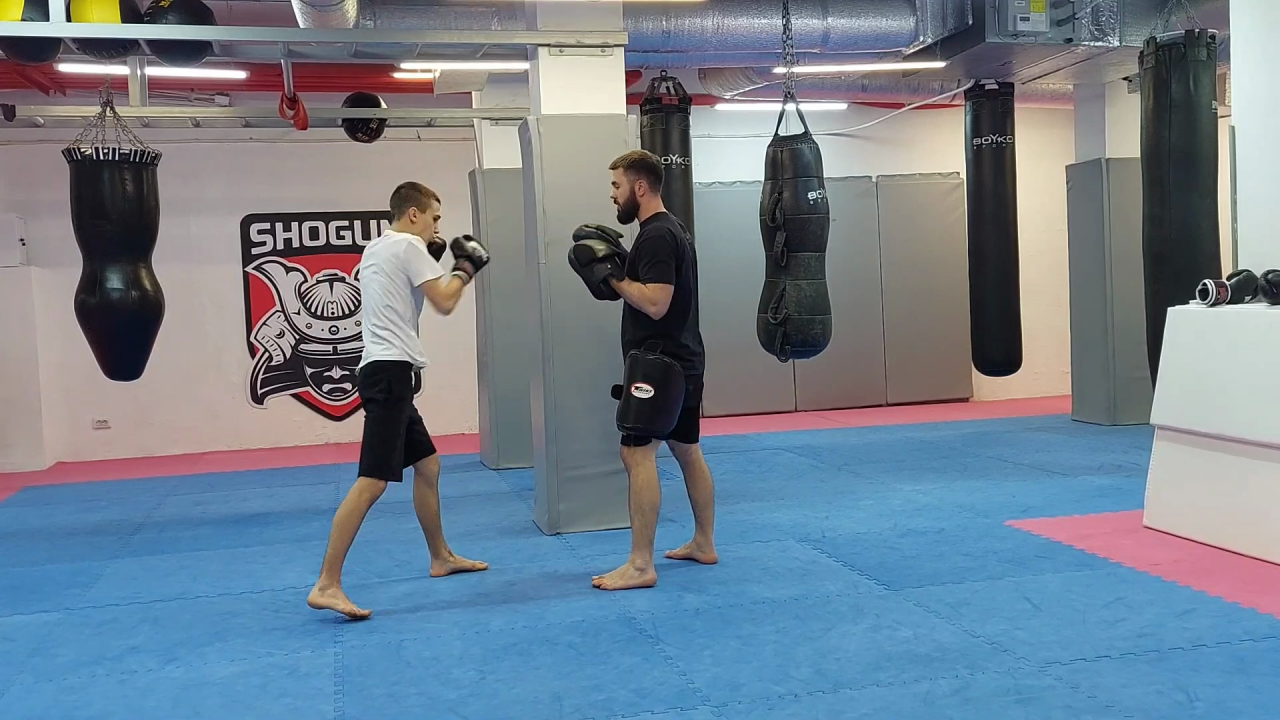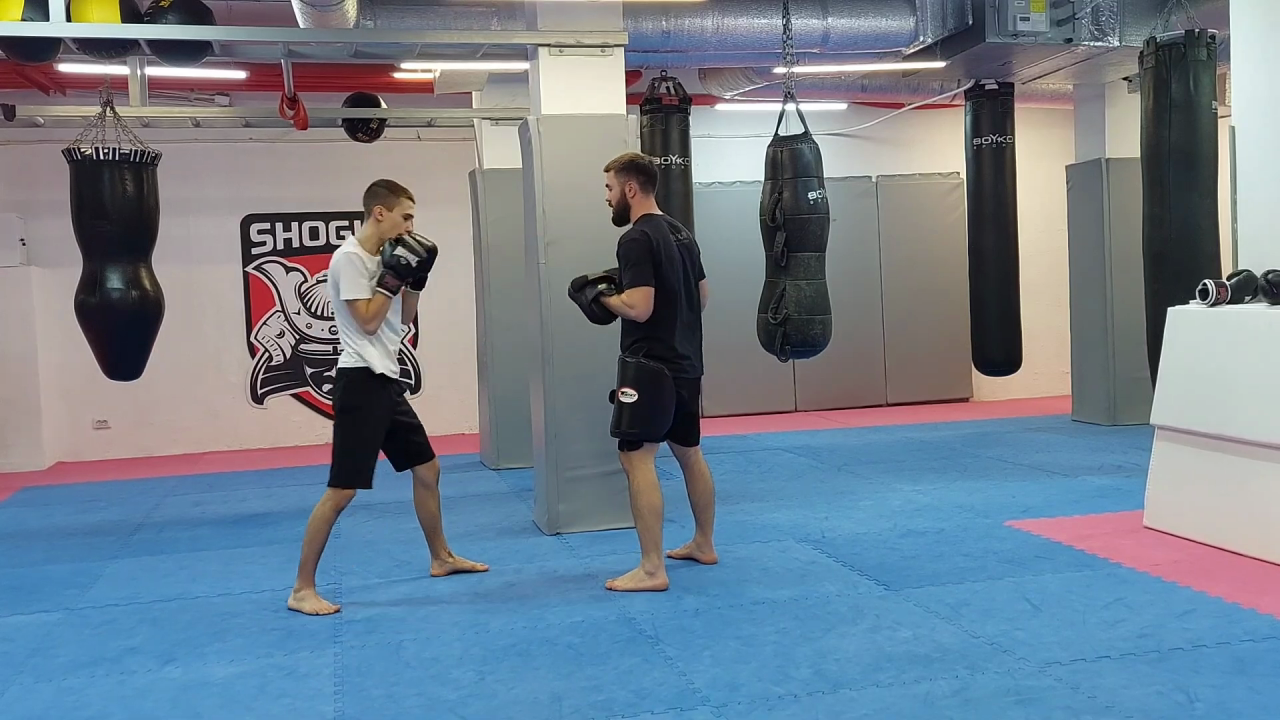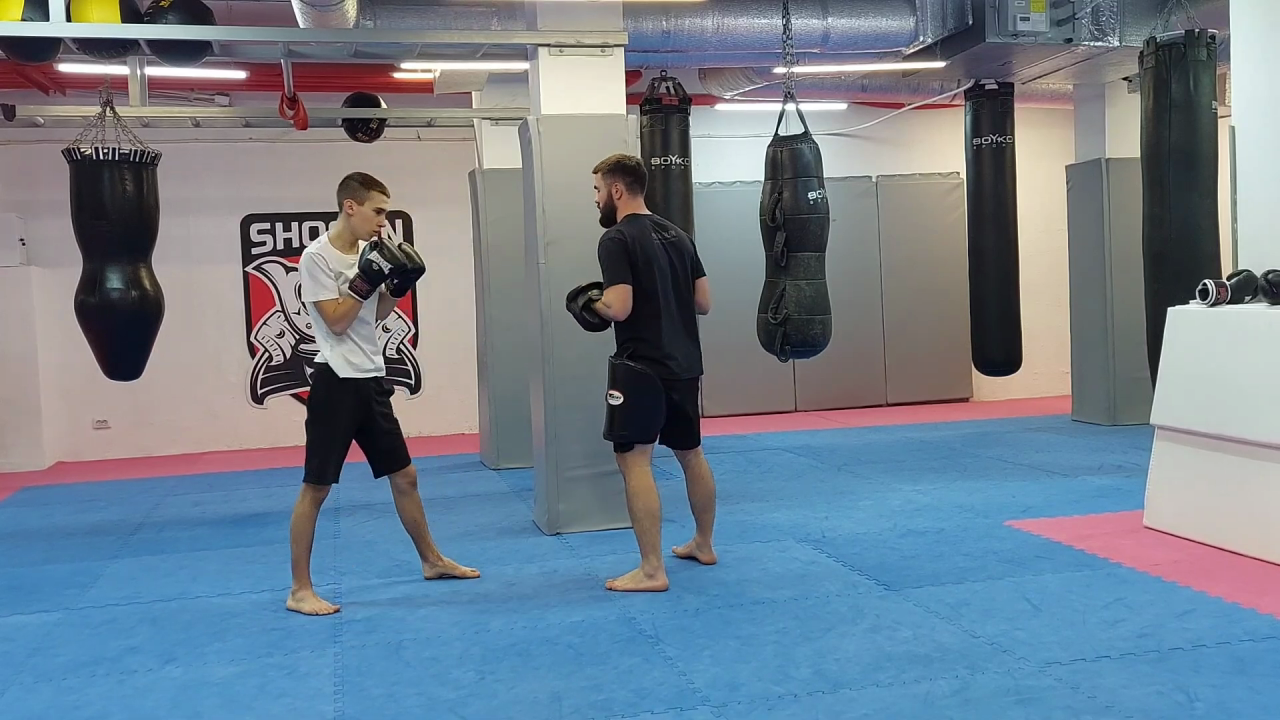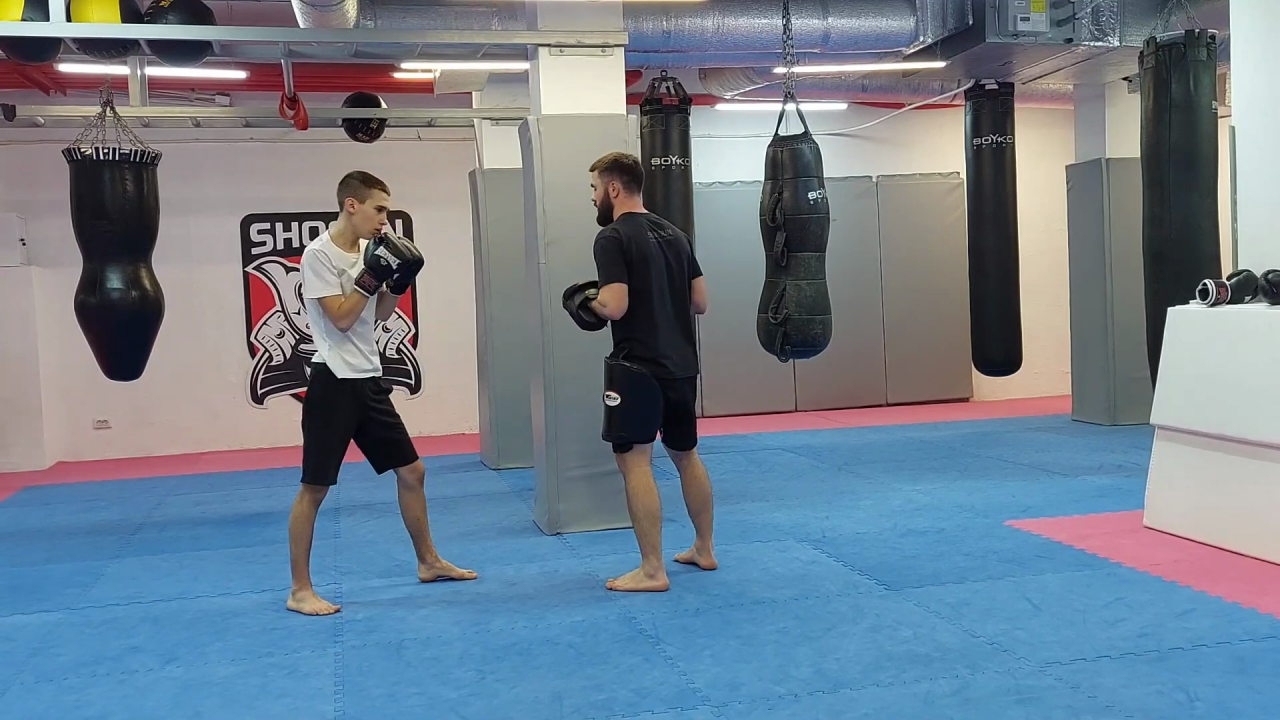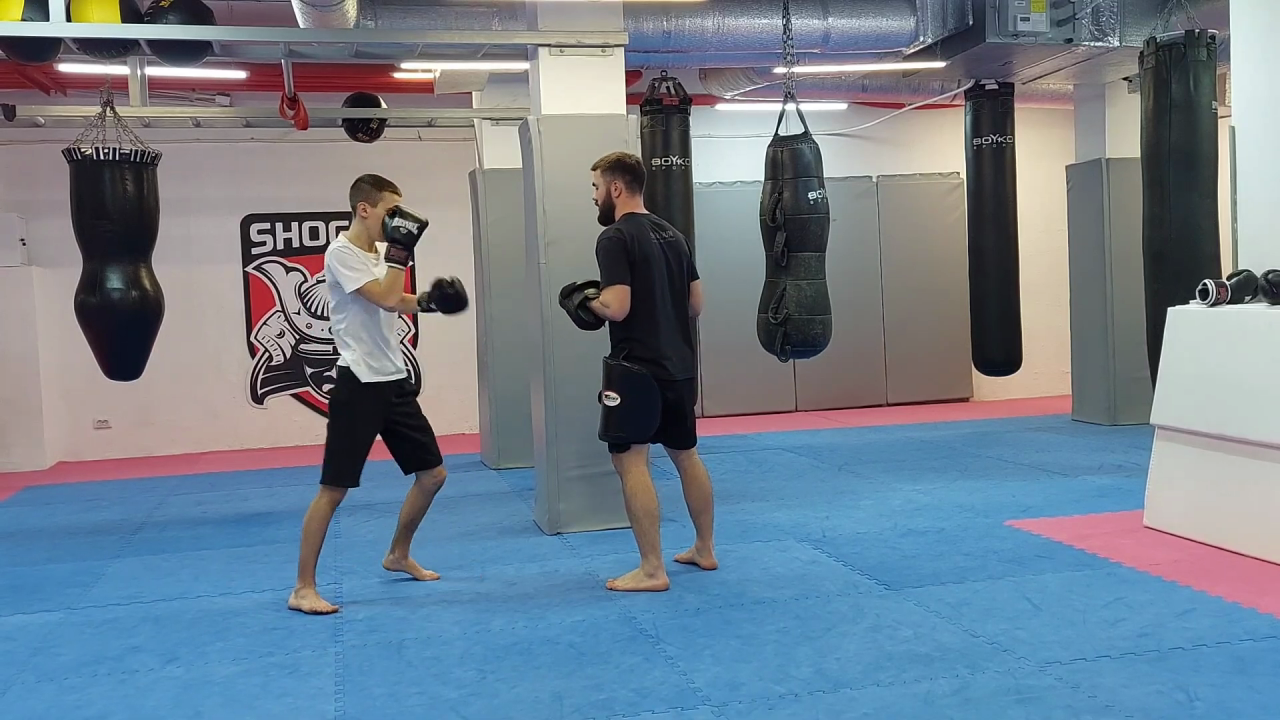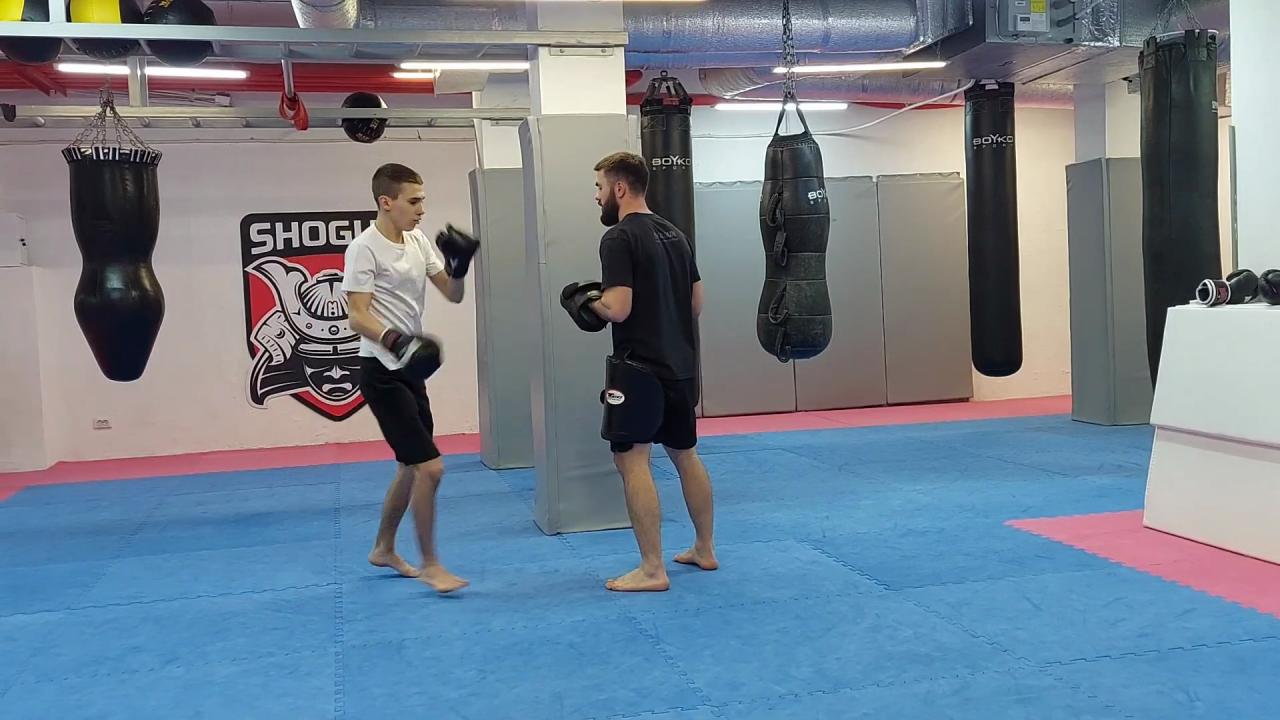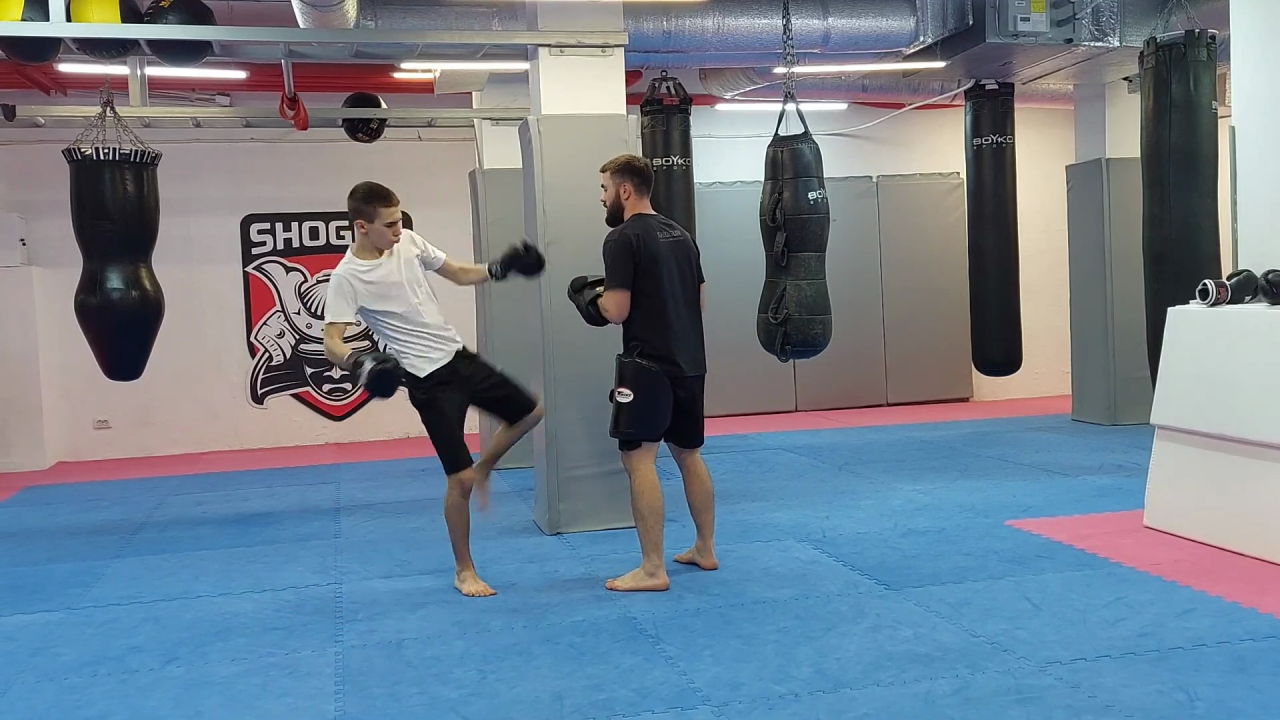
dt=0.2s
person 1, frame 1
left shoulder: (658, 235)
right shoulder: (662, 230)
left elbow: (655, 303)
left wrist: (612, 275)
right wrist: (612, 268)
left hip: (662, 363)
right hip: (678, 361)
left knee: (637, 454)
right knee: (687, 450)
left ankle: (640, 564)
right ankle: (703, 543)
person 1, frame 2
left shoulder: (637, 238)
right shoulder: (680, 234)
left elbow: (639, 308)
right elbow: (700, 298)
left wrist: (603, 296)
left hip: (652, 366)
right hip: (683, 363)
left knee: (637, 458)
right knee: (689, 452)
left ankle: (652, 569)
right ankle: (703, 543)
person 1, frame 3
left shoulder: (617, 239)
right shoulder: (677, 235)
left elbow: (620, 308)
right elbow: (703, 302)
left wrist: (591, 303)
left hip: (643, 368)
right hip: (683, 366)
left knee: (633, 461)
right knee: (690, 454)
left ankle: (652, 570)
right ankle: (704, 543)
person 1, frame 4
left shoulder: (612, 238)
right shoulder: (674, 234)
left elbow: (615, 306)
right elbow: (700, 302)
left wrist: (587, 301)
left hip: (640, 368)
right hip: (681, 366)
left knee: (634, 463)
right knee: (686, 456)
left ankle: (652, 571)
right ankle: (704, 549)
person 1, frame 5
left shoulder: (615, 238)
right shoulder: (673, 235)
left elbow: (617, 307)
right elbow: (695, 304)
left wrist: (587, 300)
left hip: (638, 369)
right hip: (679, 366)
left knee: (631, 462)
right knee: (686, 455)
left ankle: (652, 570)
right ankle: (705, 549)
person 1, frame 6
left shoulder: (618, 238)
right shoulder: (675, 235)
left elbow: (618, 308)
right elbow: (696, 304)
left wrist: (589, 301)
left hip: (641, 368)
right hip: (680, 365)
left knee: (632, 461)
right knee: (686, 454)
left ankle: (652, 570)
right ankle: (705, 549)
person 1, frame 7
left shoulder: (622, 239)
right shoulder: (680, 235)
left elbow: (617, 311)
left wrist: (594, 296)
left hip: (651, 365)
right hip: (689, 363)
left knee: (638, 458)
right knee: (689, 454)
left ankle: (653, 569)
right ankle: (705, 549)
person 2, frame 1
left shoulder: (377, 249)
right shoulder: (409, 246)
right elbow: (444, 303)
left wrist: (433, 265)
right wrist: (466, 266)
left hip: (382, 371)
right hip: (390, 371)
left knee: (428, 465)
right knee: (372, 481)
left ankle: (441, 556)
right ankle: (326, 585)
person 2, frame 2
left shoulder: (385, 255)
right shoulder: (347, 257)
left elbow: (404, 317)
right elbow: (368, 322)
left wrist: (412, 275)
right wrist: (390, 275)
left hip: (384, 382)
right hip: (361, 382)
left knee: (428, 469)
right knee: (343, 489)
left ankle: (441, 557)
right ankle: (302, 587)
person 2, frame 3
left shoulder: (367, 250)
right shoulder: (317, 256)
right elbow: (336, 322)
left wrist: (397, 285)
right wrist: (365, 279)
left hip: (371, 381)
right hip: (335, 383)
left knee: (404, 477)
right knee: (316, 487)
left ankle: (432, 560)
right ankle: (300, 589)
person 2, frame 4
left shoulder: (367, 249)
right shoulder: (319, 254)
right elbow: (341, 319)
left wrist: (397, 282)
right wrist: (371, 275)
left hip: (370, 381)
right hip: (333, 383)
left knee: (412, 472)
right knee: (314, 489)
left ankle: (428, 561)
right ankle: (300, 589)
person 2, frame 5
left shoulder: (382, 250)
right shoulder: (341, 254)
right elbow: (385, 298)
left wrist: (428, 300)
right wrist: (402, 249)
left hip: (394, 382)
right hip: (359, 386)
left knee: (433, 473)
right knee: (334, 489)
left ankle: (399, 554)
right ankle: (304, 587)
person 2, frame 6
left shoulder: (418, 241)
right shoulder: (365, 249)
left elbow: (452, 292)
right elbow: (358, 317)
left wrist: (457, 268)
right wrist: (398, 344)
left hip: (412, 370)
right hip: (384, 373)
left knee: (413, 467)
right knee: (431, 467)
left ankle: (384, 549)
right ankle: (429, 562)
person 2, frame 7
left shoulder: (409, 243)
right shoulder: (345, 278)
left elbow: (457, 273)
right elbow: (333, 343)
left wrist: (500, 268)
right wrist: (359, 363)
left hip: (459, 359)
right hip: (428, 380)
left knee: (530, 413)
right knee: (461, 476)
left ankle: (481, 468)
right ankle: (464, 569)
